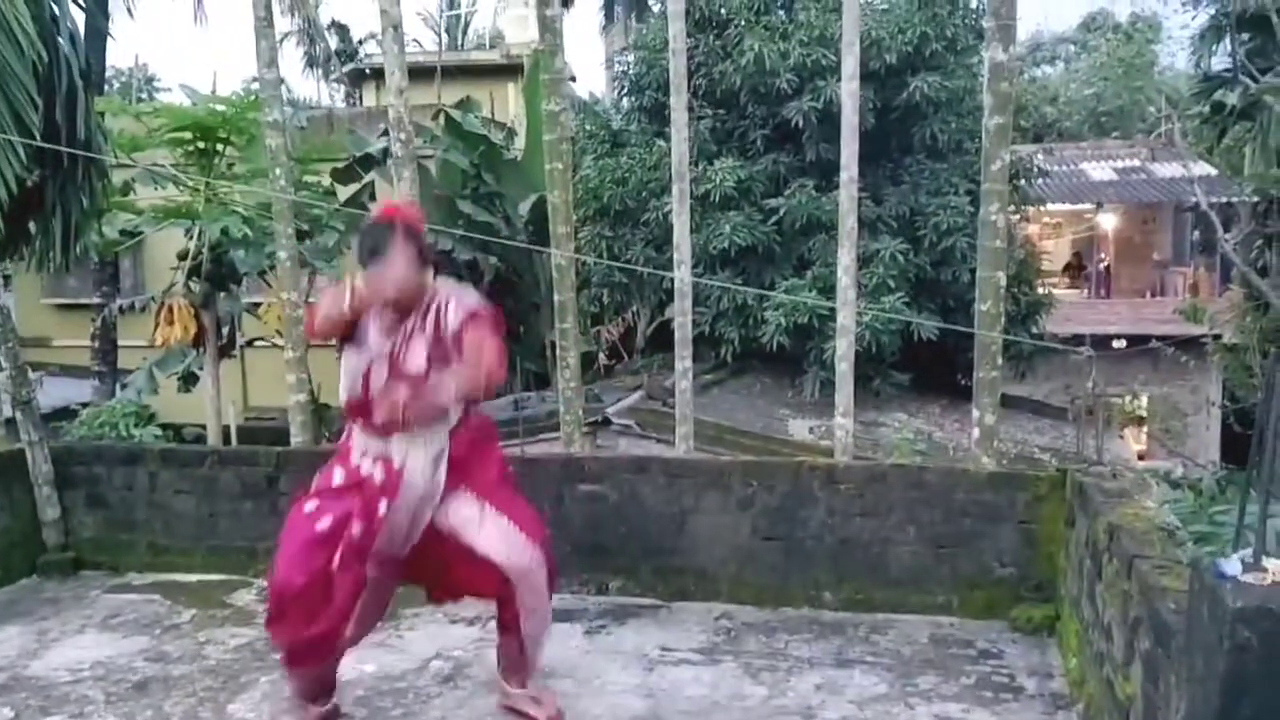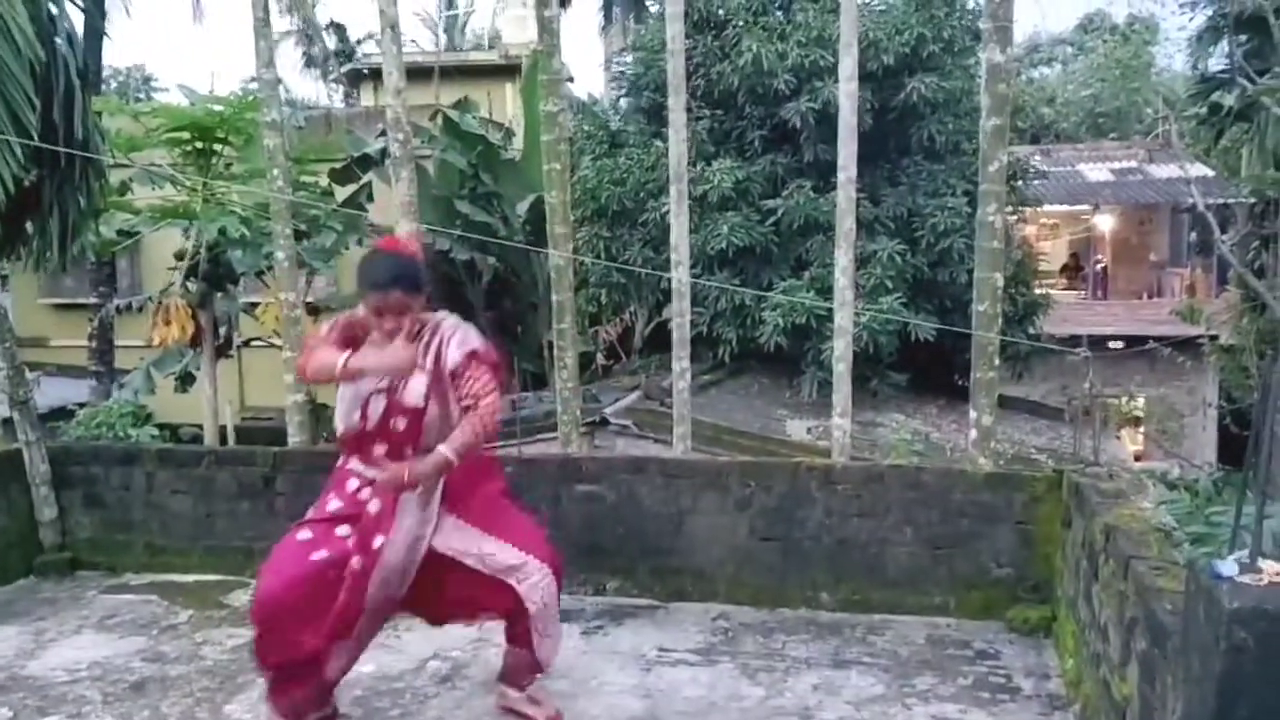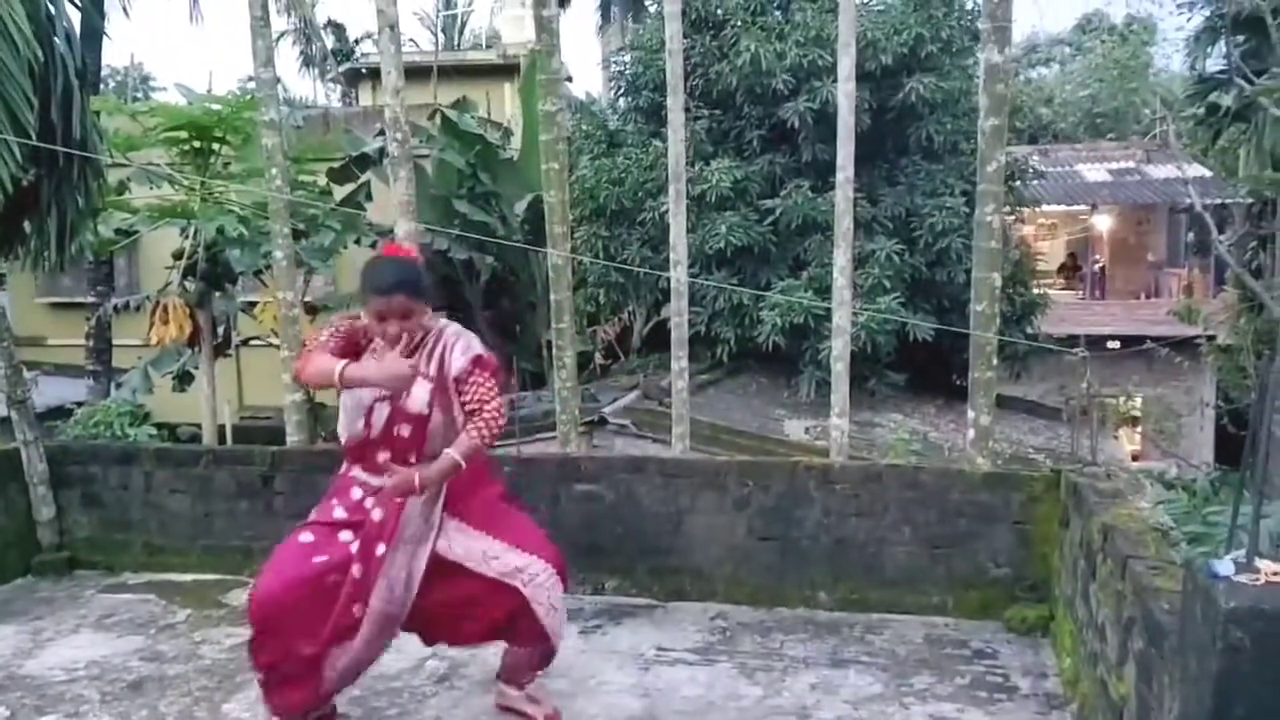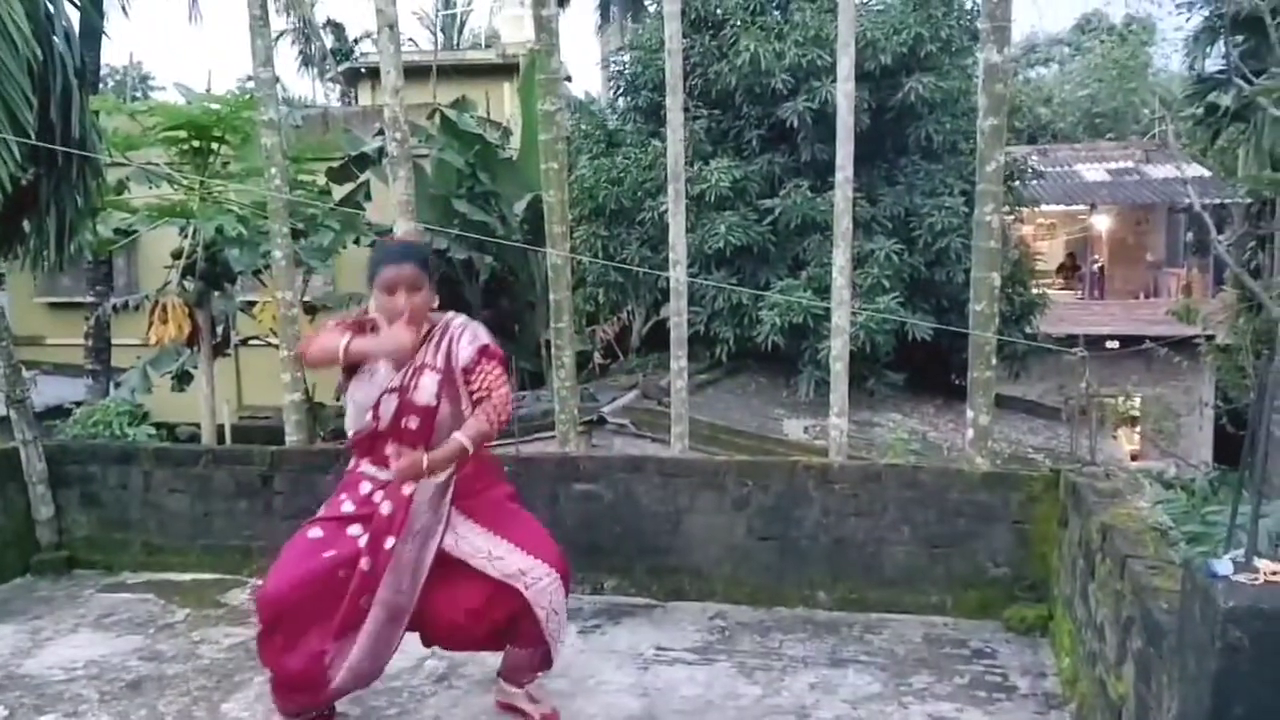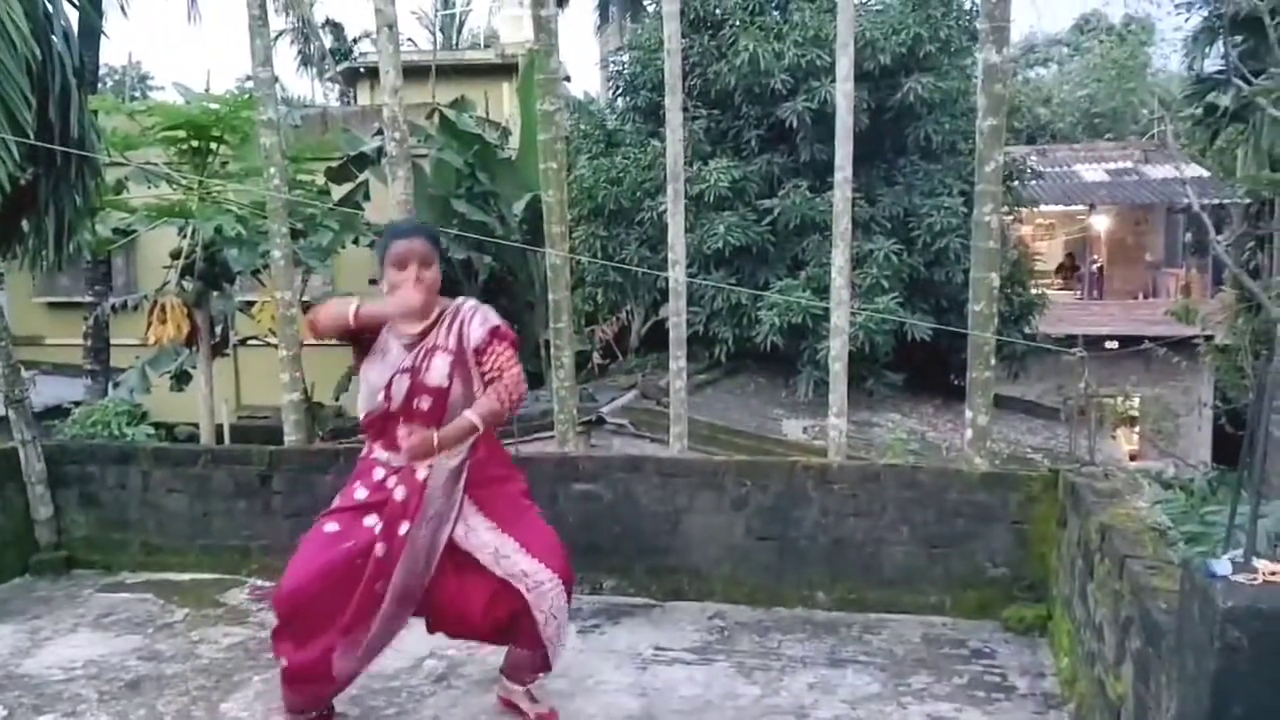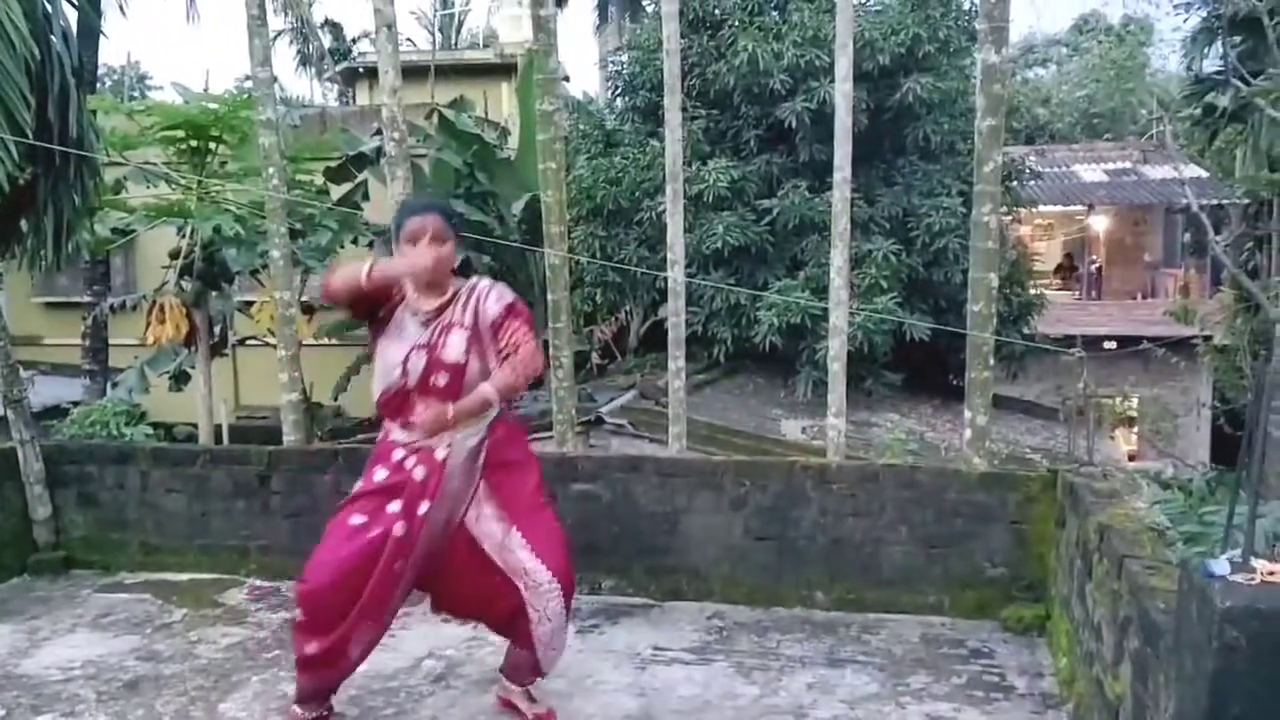
dt=0.1s
person 1, frame 1
left shoulder: (454, 304)
right shoulder: (354, 306)
left elbow: (488, 369)
right elbow: (318, 324)
left wrist: (423, 401)
right wrist: (370, 289)
left hip: (449, 458)
right hip: (368, 465)
left knee: (523, 556)
right knee: (299, 577)
person 1, frame 2
left shoulder: (454, 338)
right shoulder: (351, 333)
left elbow: (486, 412)
right elbow: (311, 362)
left wrist: (424, 470)
right wrist: (369, 363)
left hip: (446, 487)
right hip: (363, 492)
left knee: (532, 571)
right knee: (280, 596)
person 1, frame 3
left shoulder: (456, 345)
right shoulder: (351, 338)
left elbow: (490, 416)
right elbow: (307, 366)
left wrist: (431, 474)
right wrist: (366, 373)
left hip: (448, 492)
right hip: (365, 499)
left knee: (539, 572)
right knee: (277, 598)
person 1, frame 4
left shoulder: (461, 337)
right shoulder: (360, 334)
left elbow: (498, 405)
right elbow: (310, 349)
left wrist: (434, 459)
right wrist: (370, 347)
left hip: (454, 488)
right hip: (373, 494)
left knee: (542, 574)
right knee: (286, 594)
person 1, frame 5
left shoulder: (472, 320)
right shoulder: (373, 320)
left elbow: (510, 386)
right elbow: (319, 320)
left wrist: (444, 437)
right wrist: (382, 310)
left hip: (467, 476)
right hip: (386, 481)
left knee: (545, 574)
right knee: (305, 588)
person 1, frame 6
left shoulder: (489, 299)
right shoulder: (390, 303)
left elbow: (527, 362)
right elbow: (333, 288)
left wrist: (458, 410)
right wrist: (391, 272)
left hip: (484, 458)
right hip: (407, 462)
left knee: (545, 571)
right knee: (335, 578)
